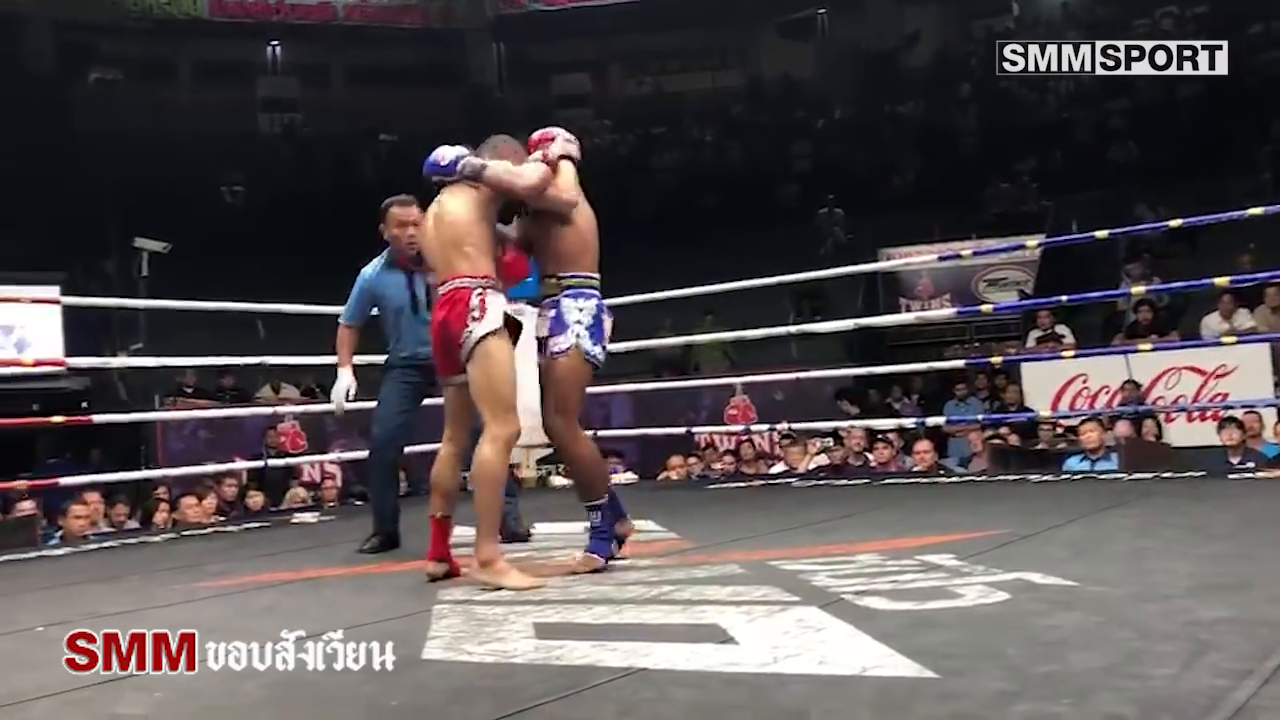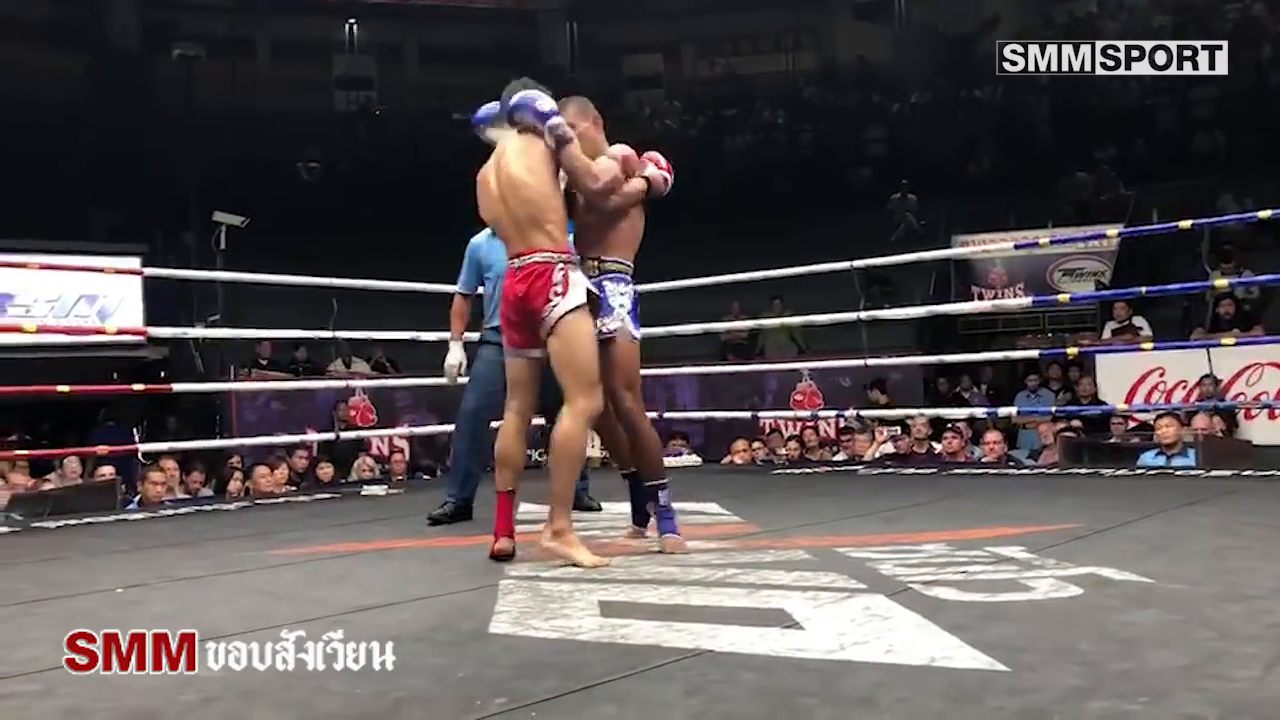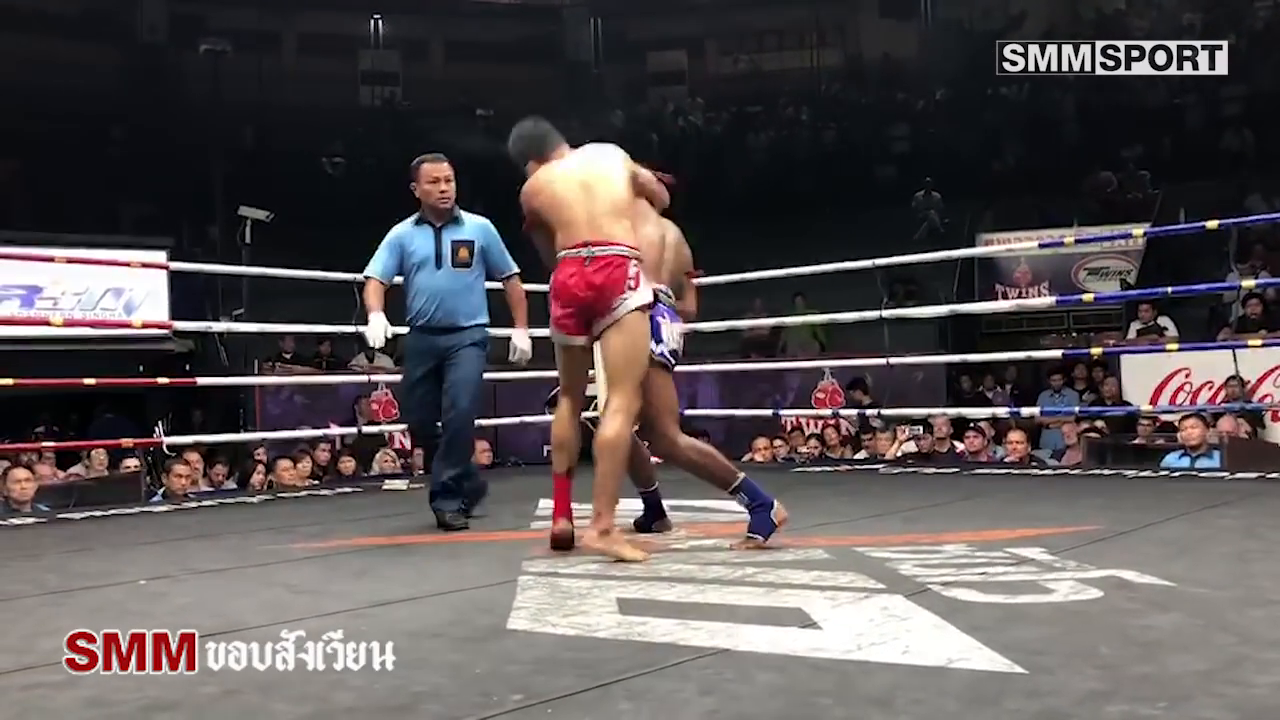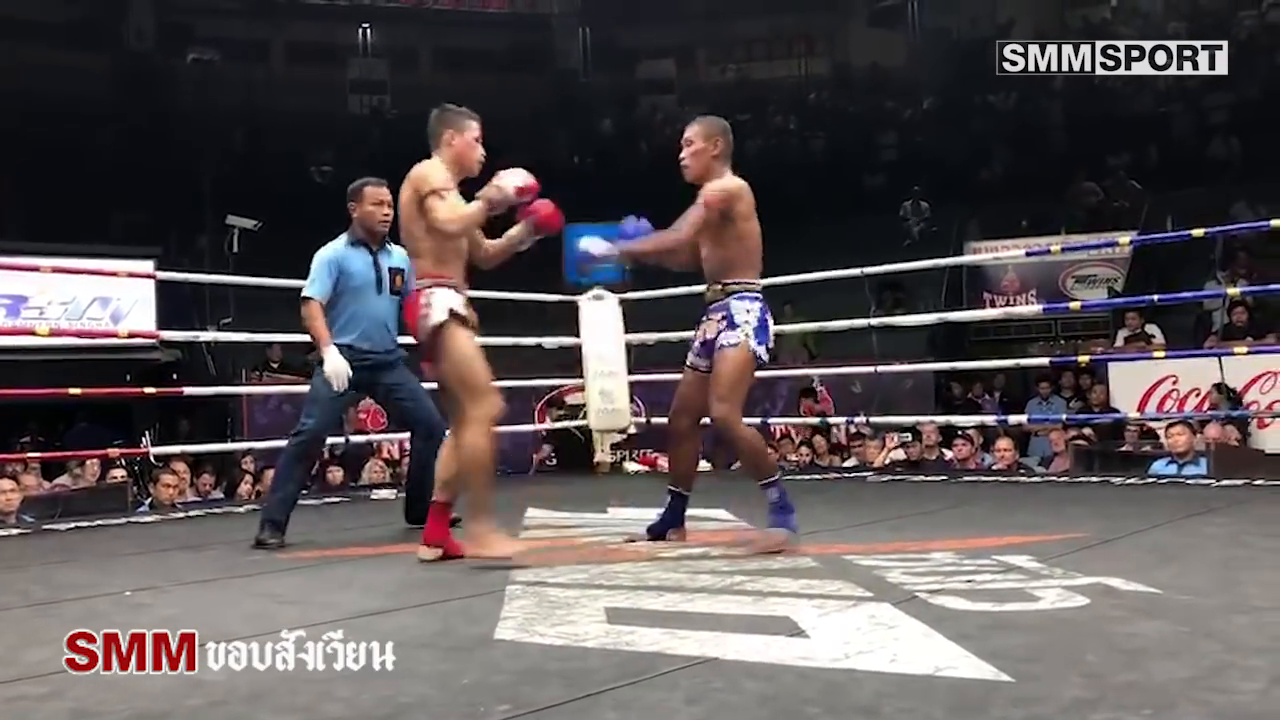
dt=0.7s
person 1, frame 1
left shoulder: (435, 209)
right shoulder: (478, 176)
right elbow: (530, 183)
left wrist: (502, 273)
right wrist: (514, 163)
left hip: (446, 311)
right hip: (477, 305)
left knee: (456, 436)
right knee: (502, 429)
left ankle: (439, 554)
right ankle: (488, 558)
person 1, frame 2
left shoulder: (485, 176)
right shoulder: (539, 138)
right elbow: (594, 183)
left hip: (513, 284)
right hip: (554, 279)
left knee: (516, 410)
right knee: (584, 402)
left ankle: (503, 532)
right ankle: (560, 528)
person 1, frame 3
left shoulder: (532, 188)
right shoulder: (606, 155)
right elbow: (661, 199)
left hip: (570, 277)
right hip: (620, 277)
left knee: (570, 396)
right knee: (623, 404)
left ankle: (562, 514)
right ankle: (603, 527)
person 1, frame 4
left shoulder: (440, 187)
right shoulder: (428, 173)
left elbow: (485, 254)
right elbow: (450, 223)
left wrist: (525, 229)
right wrist: (491, 199)
left hip: (444, 307)
right hip: (435, 304)
left knee: (464, 425)
right knee: (485, 408)
left ankle: (436, 536)
right ankle: (480, 527)
person 2, frame 1
left shoulder: (551, 171)
right shoulder: (533, 218)
left hip: (578, 308)
right hip: (557, 311)
left knee: (562, 426)
right knee: (563, 428)
left ankle: (602, 537)
right ankle: (614, 515)
person 2, frame 2
left shoulder: (623, 157)
left elbow: (603, 196)
left hip: (611, 289)
left knee: (626, 405)
right knee: (598, 411)
left ankle: (665, 512)
right ankle: (642, 497)
person 2, frame 3
left shoulder: (628, 207)
right shoulder: (673, 234)
right elbow: (689, 309)
right hip: (659, 319)
left knee: (665, 438)
left ankle: (762, 506)
right ankle: (654, 512)
person 2, frame 4
left shoulder: (727, 189)
right shoulder: (711, 197)
left elbow: (675, 240)
right elbow: (685, 256)
left wrist: (613, 250)
right wrist: (642, 245)
left hip: (741, 311)
right hip: (717, 315)
left knee: (724, 415)
right knee: (680, 419)
left ankle: (782, 510)
right ankle: (673, 519)
person 3, frame 1
right shoulder: (371, 276)
right elbow: (349, 324)
right wrist: (345, 370)
right hip: (405, 367)
right knee: (384, 441)
right ankle: (385, 529)
person 3, frame 2
right shoulder: (480, 244)
right elbow: (464, 294)
right wrist: (455, 344)
right hip: (497, 341)
right knee: (472, 412)
left ankle: (577, 490)
right ankle: (458, 499)
person 3, frame 3
left shoulder: (480, 228)
right shoulder: (401, 235)
left elbow: (510, 279)
right elbow: (374, 280)
left wrist: (520, 329)
right wrist: (376, 315)
left hip: (468, 337)
right hip: (421, 339)
left knee: (460, 412)
right knee: (422, 422)
left ankle: (451, 500)
right ankle: (468, 485)
person 3, frame 4
left shoulder: (399, 256)
right shoulder: (333, 254)
right elbow: (311, 305)
right wrist: (328, 351)
left hip: (389, 360)
right hip: (343, 360)
left knee: (430, 423)
right knee: (310, 433)
right ankle: (273, 522)
